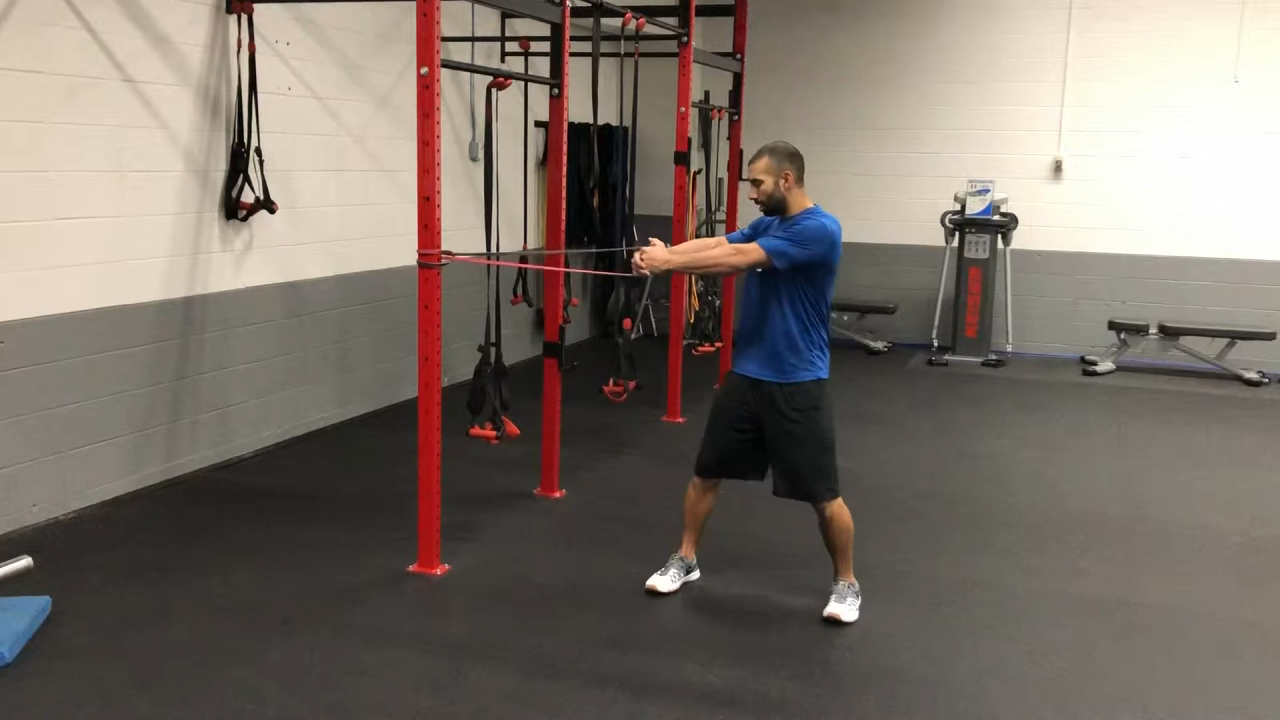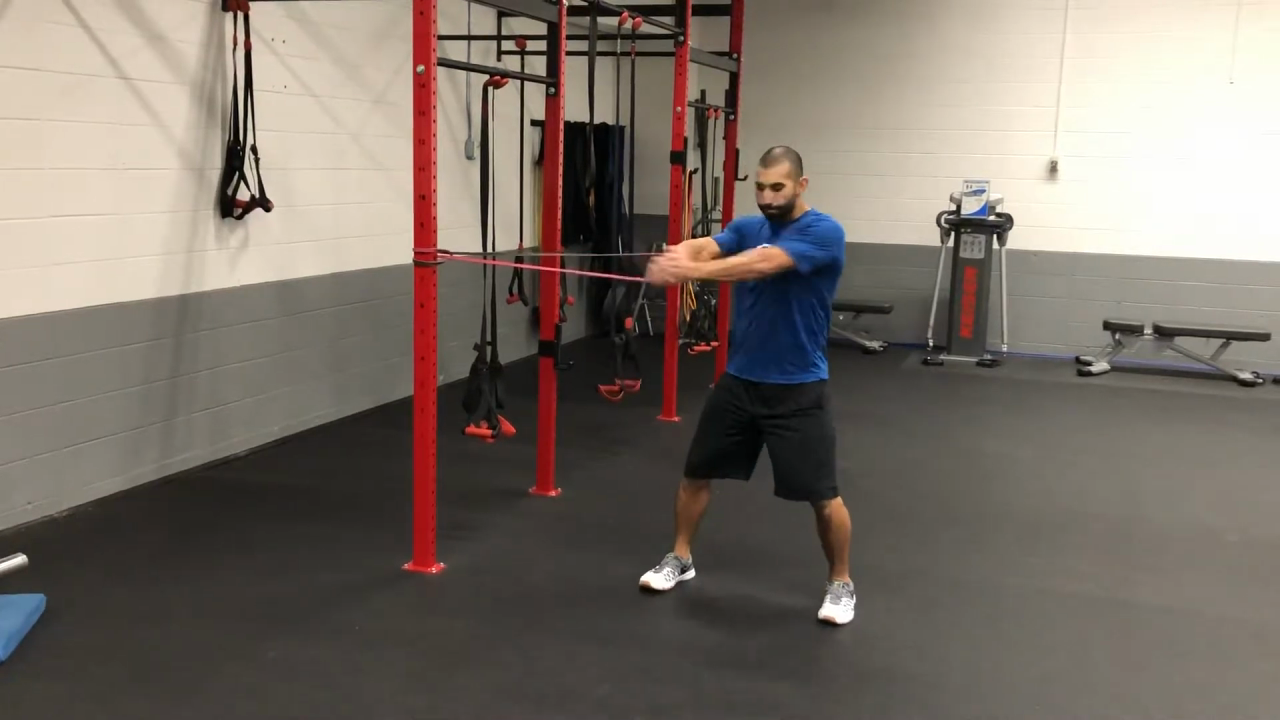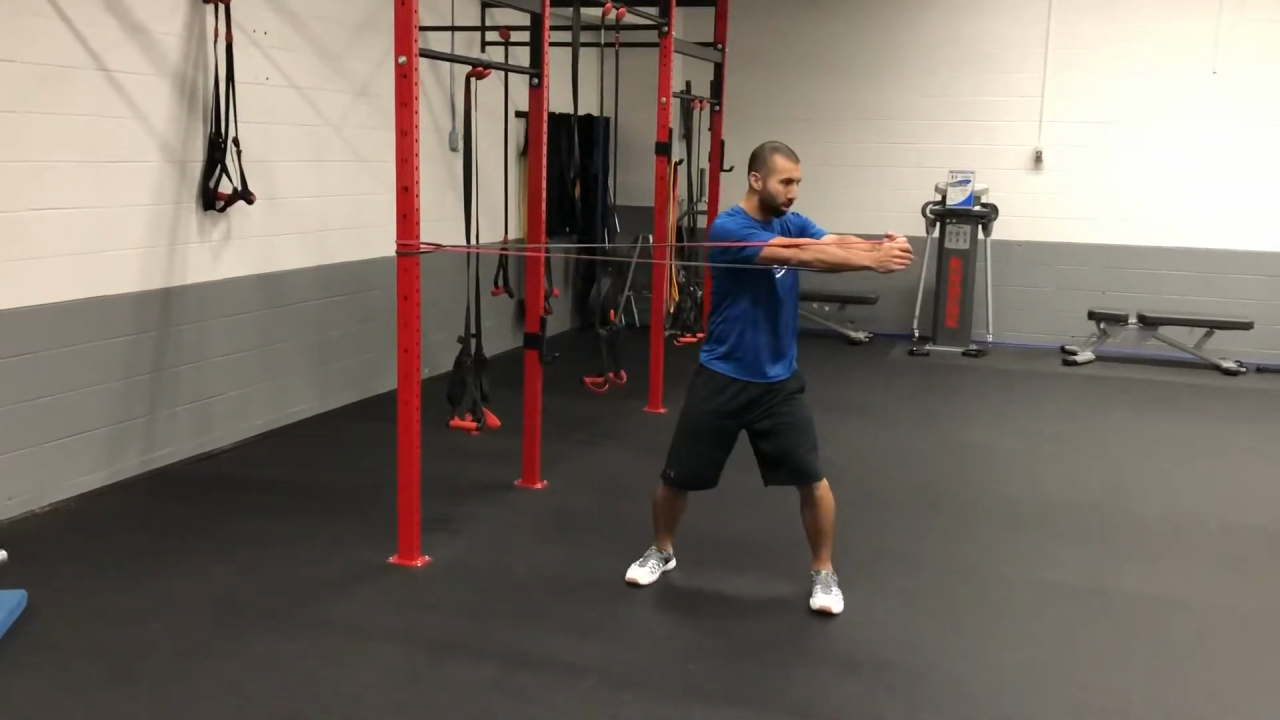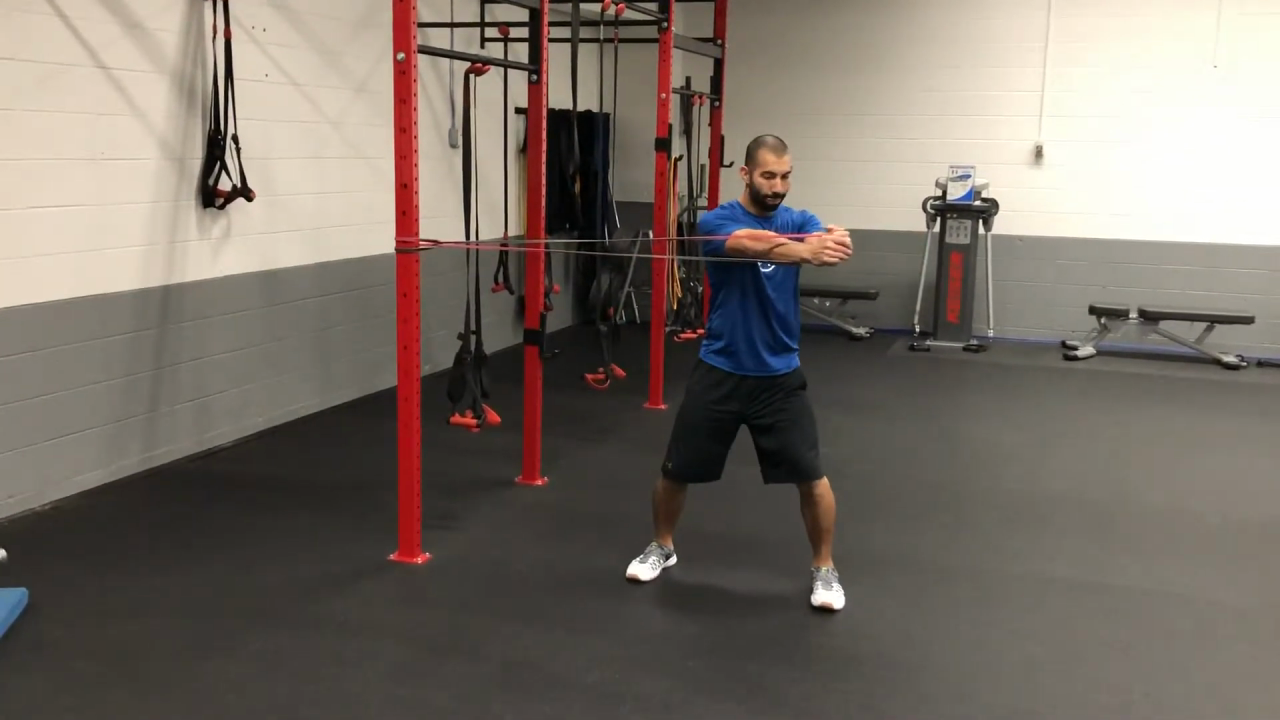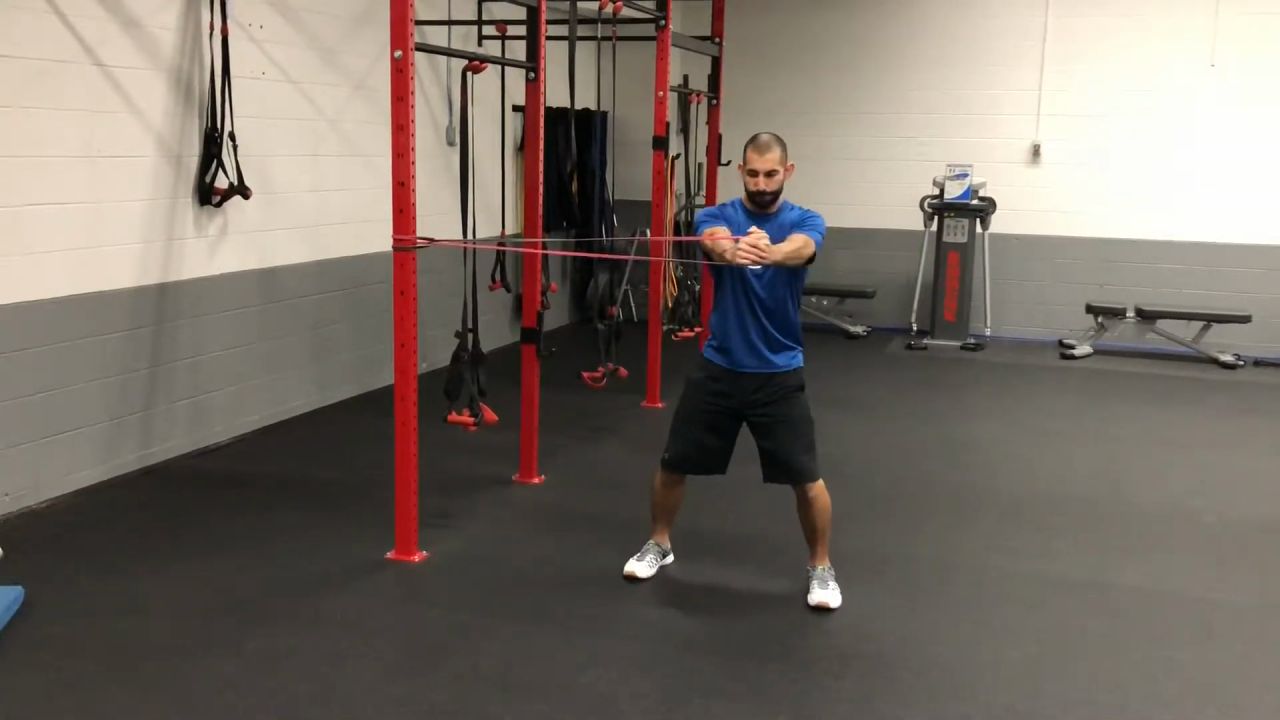
dt=1s
person 1, frame 1
left shoulder: (819, 230)
right shoulder: (765, 225)
left elbow: (740, 259)
right elbow: (715, 245)
left wrist: (668, 263)
right wrist: (663, 253)
left hip: (797, 384)
right hip: (745, 375)
left knee: (823, 495)
right knee: (706, 474)
left ankle: (845, 583)
right ankle: (685, 560)
person 1, frame 2
left shoulder: (825, 232)
right shoulder: (749, 226)
left elbow: (763, 265)
right elbow: (705, 246)
left wrist: (693, 273)
right wrist: (676, 257)
left hip: (798, 387)
right hip: (739, 379)
left knee: (822, 494)
right knee: (697, 473)
left ankle: (840, 583)
right ankle: (680, 558)
person 1, frame 3
left shoulder: (793, 222)
right shoulder: (728, 229)
left elbow: (834, 243)
right elbow: (798, 256)
left wrist: (879, 246)
right wrist: (872, 260)
left hip: (780, 380)
right hip: (722, 378)
left knee: (812, 480)
right knee: (678, 478)
left ankle: (824, 572)
right ankle: (661, 551)
person 1, frame 4
left shoulder: (799, 220)
right shoulder: (717, 222)
left elbow: (815, 240)
right elbow: (758, 245)
left wrist: (833, 242)
right wrist: (810, 252)
left hip: (780, 374)
right hip: (720, 371)
left knee: (812, 478)
right knee: (676, 472)
left ankle: (823, 568)
right ankle: (662, 546)
person 1, frame 5
left shoulder: (805, 221)
right shoulder: (716, 216)
left elbow: (800, 249)
right elbow: (715, 241)
left wrist: (771, 252)
right wrist: (734, 250)
left hip: (779, 373)
right hip: (718, 367)
left knee: (806, 479)
right knee: (673, 464)
left ankle: (820, 567)
right ankle: (659, 544)
